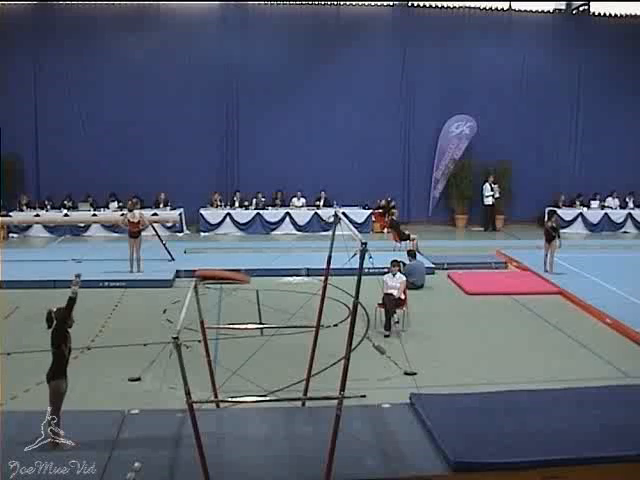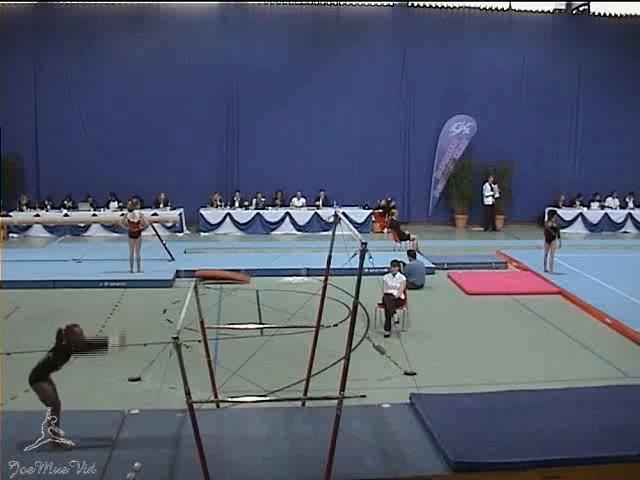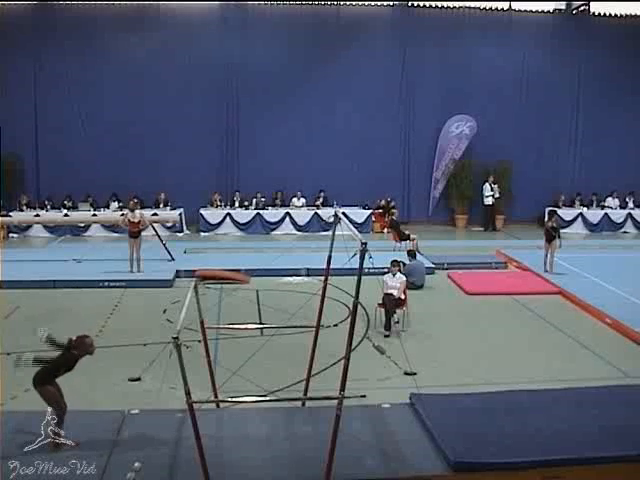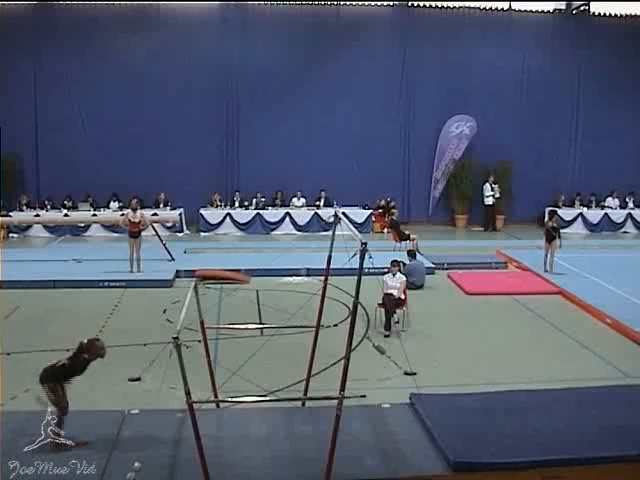
dt=0.4s
person 1, frame 1
left shoulder: (62, 332)
right shoulder: (58, 332)
left elbow: (68, 310)
right elbow: (66, 312)
left wrist: (75, 287)
right wrist: (74, 288)
left hip: (60, 375)
right hip: (56, 377)
left knee: (56, 409)
right knee: (55, 409)
person 1, frame 2
left shoulder: (67, 347)
right shoulder: (65, 348)
left elbow: (87, 343)
right elbow: (87, 348)
left wrist: (109, 342)
right wrist: (110, 343)
left hip: (43, 376)
right hip: (37, 378)
left knee: (56, 405)
right knee: (54, 407)
right ankle: (55, 440)
person 1, frame 3
left shoulder: (73, 353)
right shoulder: (72, 357)
left elbow: (56, 344)
right elbow: (49, 361)
left wrist: (46, 337)
right wrist: (28, 360)
left hip: (48, 380)
right hip: (42, 381)
left knee: (61, 408)
right knee: (61, 409)
right ankle: (56, 441)
person 1, frame 4
left shoulder: (85, 357)
right shoulder: (83, 361)
right wrist: (51, 391)
left hip: (55, 377)
right hip: (49, 378)
left knee: (63, 408)
right knee: (62, 409)
right ankle: (57, 441)
